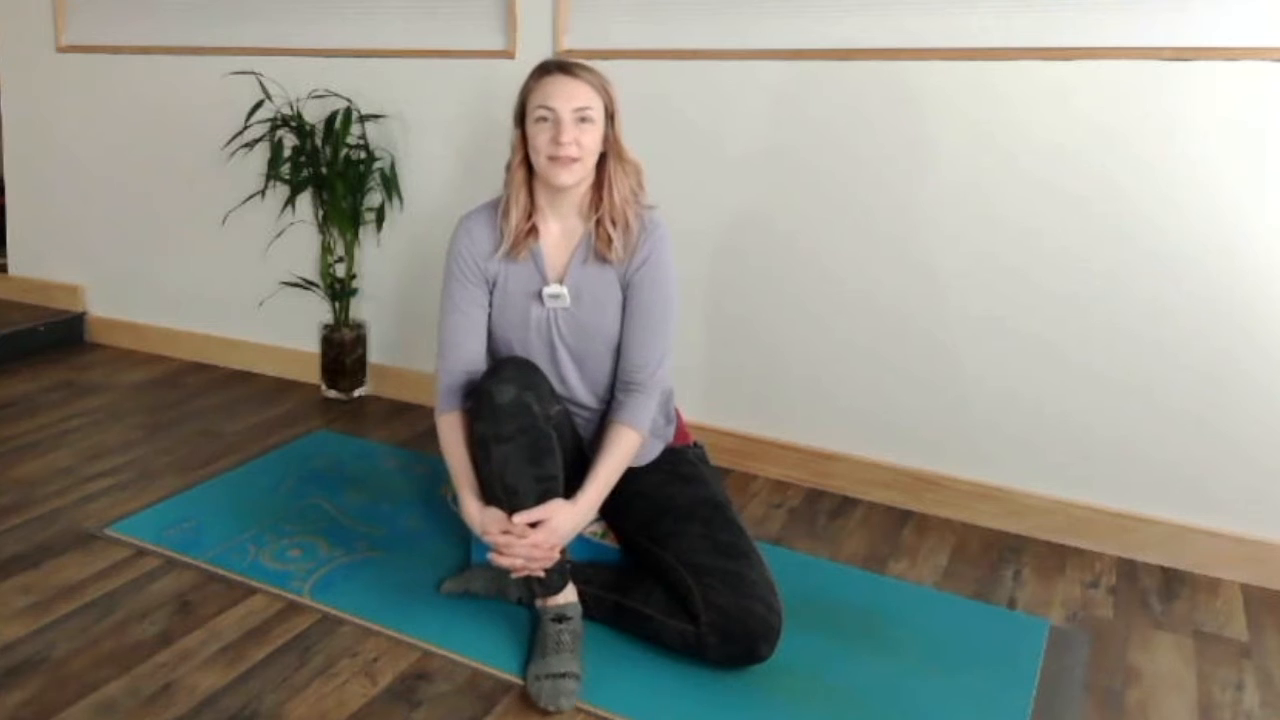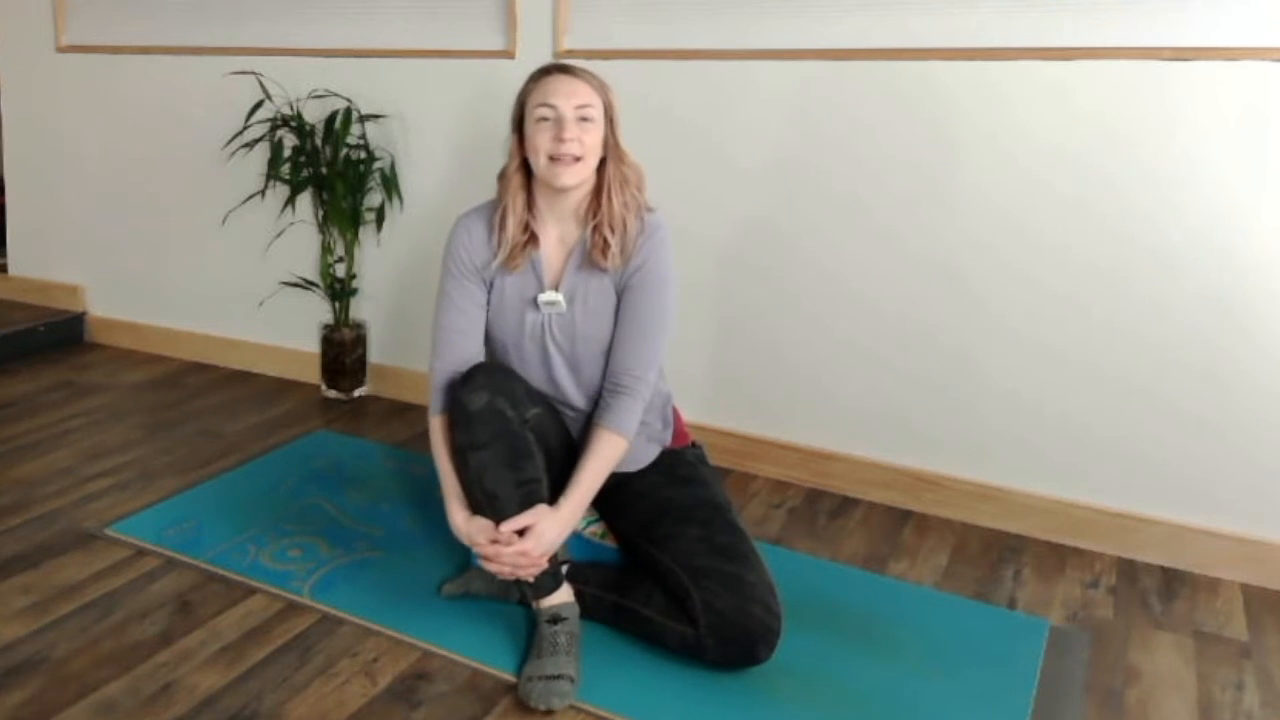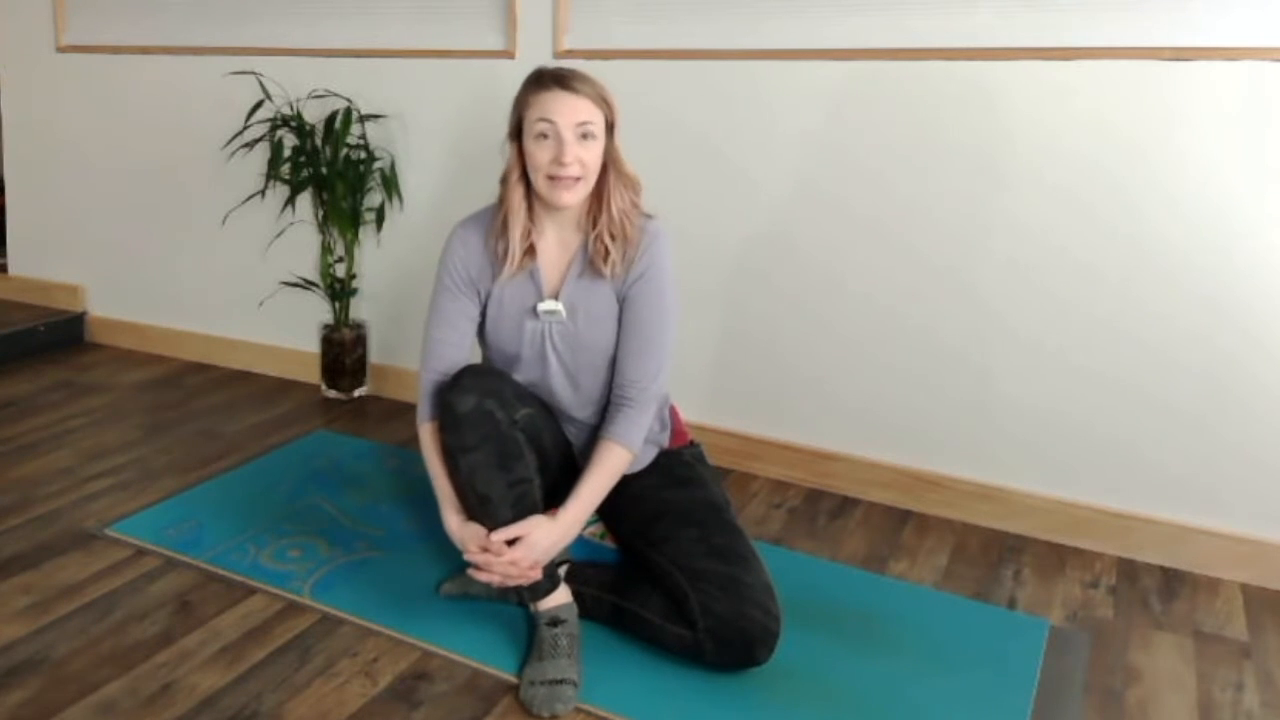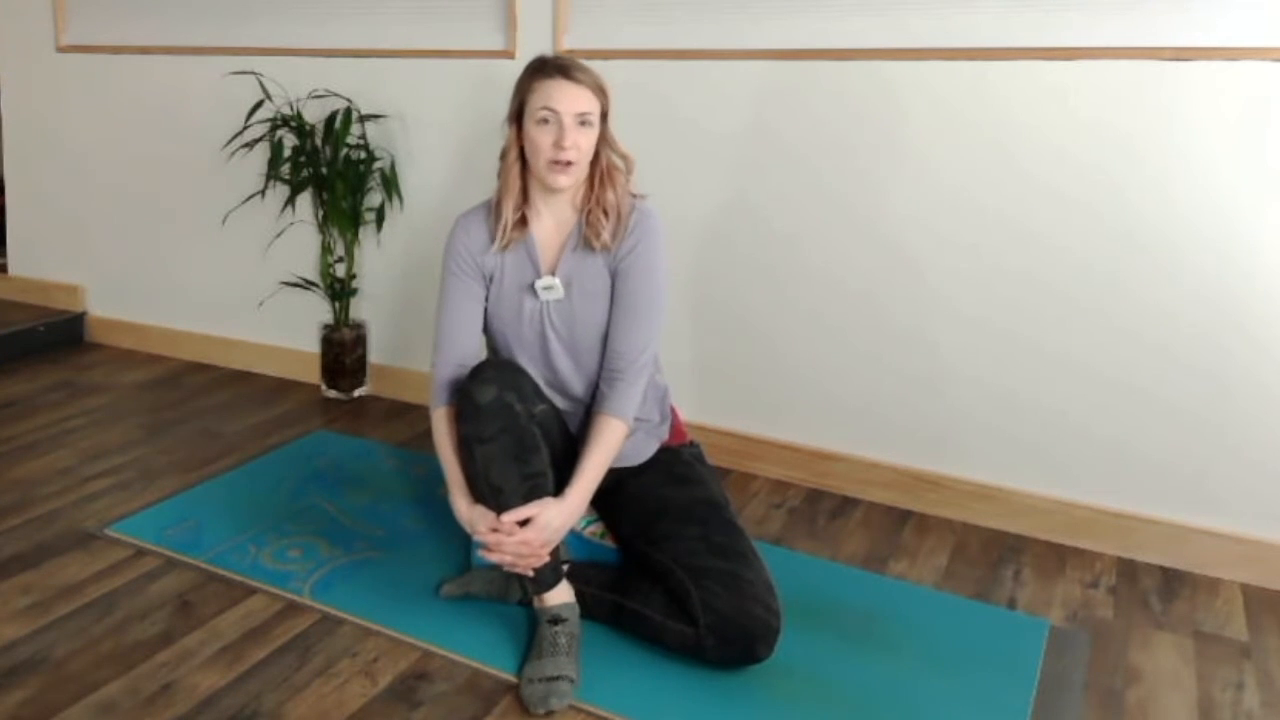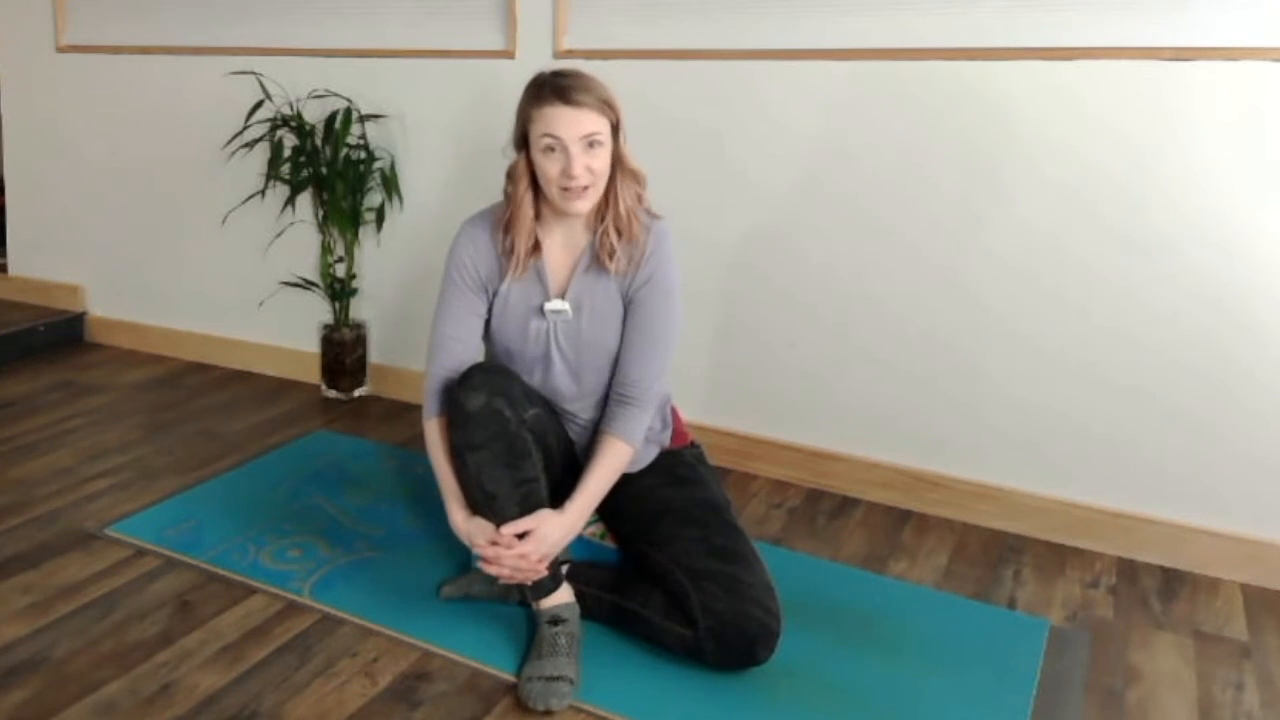
dt=1s
person 1, frame 1
left shoulder: (641, 236)
right shoulder: (480, 236)
left elbow: (642, 387)
right elbow: (456, 383)
left wrist: (583, 505)
right wrist: (473, 502)
left hip: (638, 453)
right hip: (534, 453)
left knee: (749, 630)
right knee: (509, 383)
left ankle: (533, 578)
right ankle: (556, 596)
person 1, frame 2
left shoulder: (642, 236)
right shoulder: (477, 236)
left elbow: (629, 389)
right elbow: (449, 383)
left wrist: (565, 514)
right wrist: (460, 512)
left hip: (637, 453)
right hip: (534, 450)
left knee: (747, 630)
right knee: (480, 388)
left ankle: (531, 577)
right ankle: (550, 593)
person 1, frame 3
left shoulder: (641, 243)
right shoulder: (474, 243)
left elbow: (636, 403)
right elbow: (437, 392)
left wrist: (564, 522)
right wrist: (456, 518)
left hip: (636, 456)
right hip: (532, 452)
left knee: (746, 631)
right knee: (471, 391)
left ankle: (529, 579)
right ankle: (550, 598)
person 1, frame 4
left shoulder: (633, 225)
right shoulder: (477, 234)
left elbow: (627, 377)
right elbow: (451, 376)
left wrist: (572, 503)
right wrist: (465, 501)
left hip: (635, 447)
right hip: (532, 448)
left knee: (747, 628)
right knee: (489, 386)
left ankle: (534, 575)
right ankle: (553, 596)
person 1, frame 5
left shoulder: (647, 244)
right shoulder: (482, 242)
left elbow: (635, 402)
right elbow: (444, 389)
left wrist: (571, 517)
right wrist: (462, 515)
left hip: (637, 456)
right hip: (534, 450)
left knee: (747, 631)
right knee: (478, 387)
left ankle: (527, 578)
right ankle: (551, 596)
